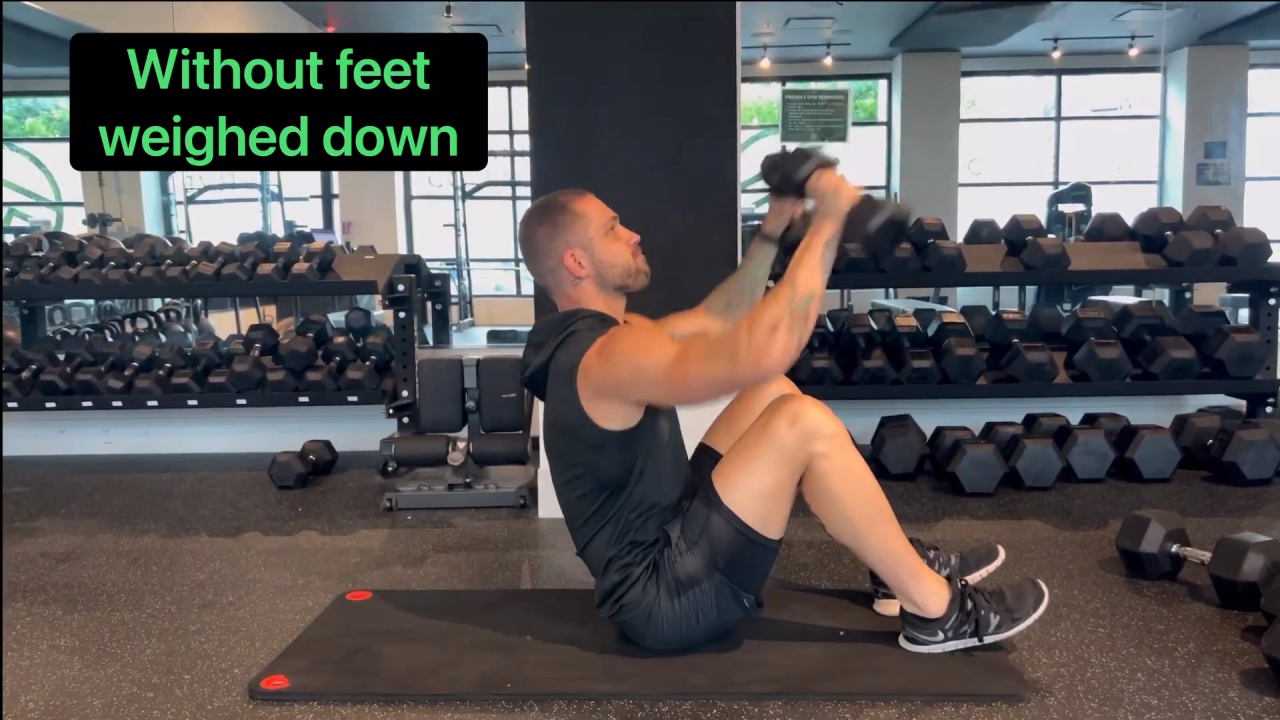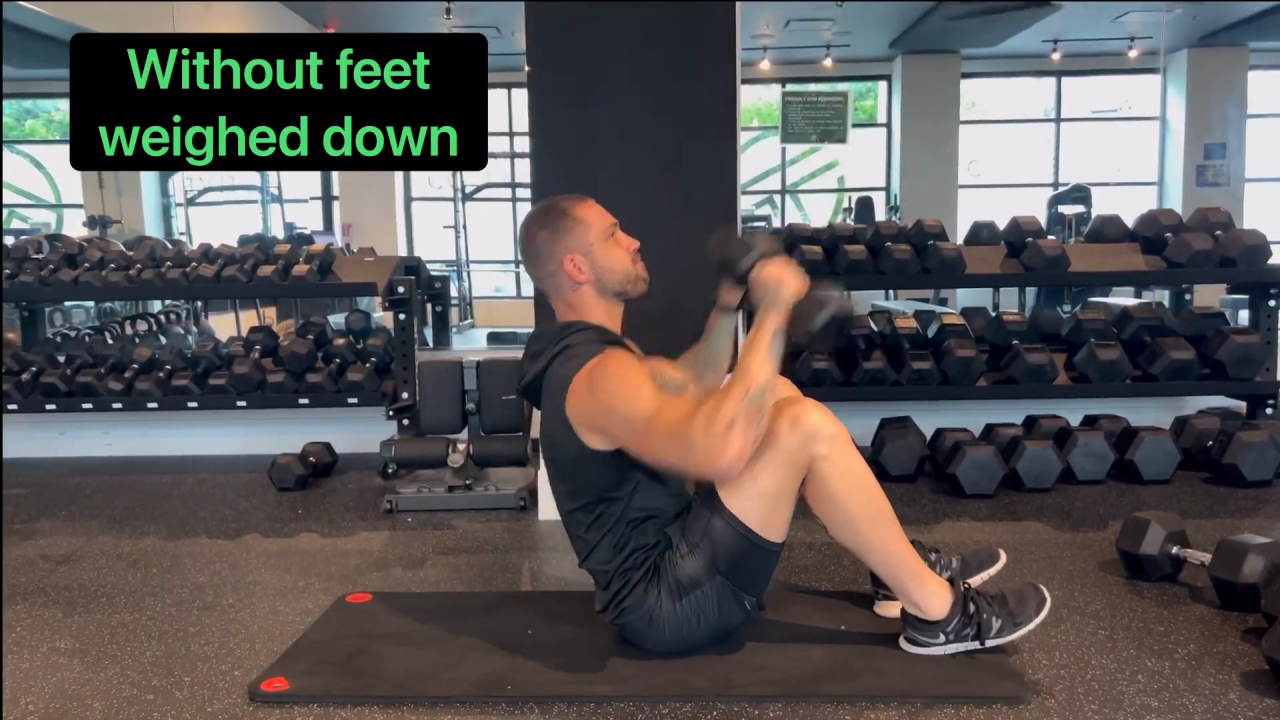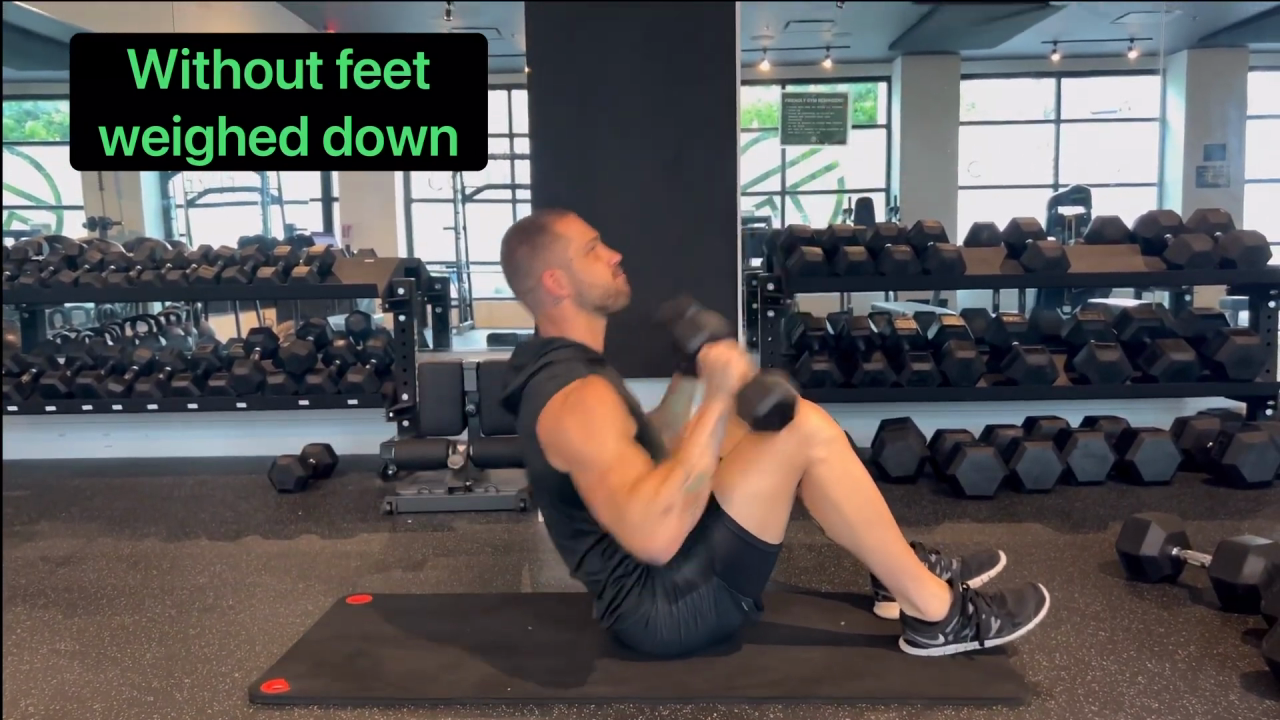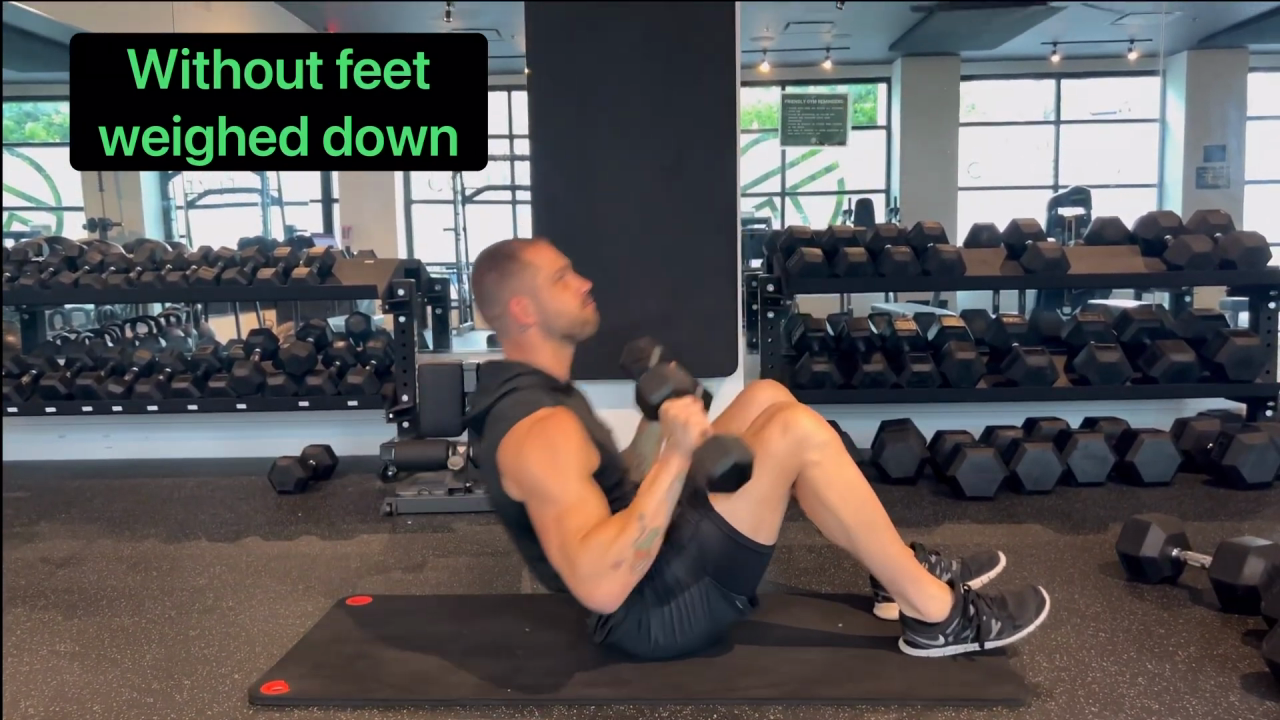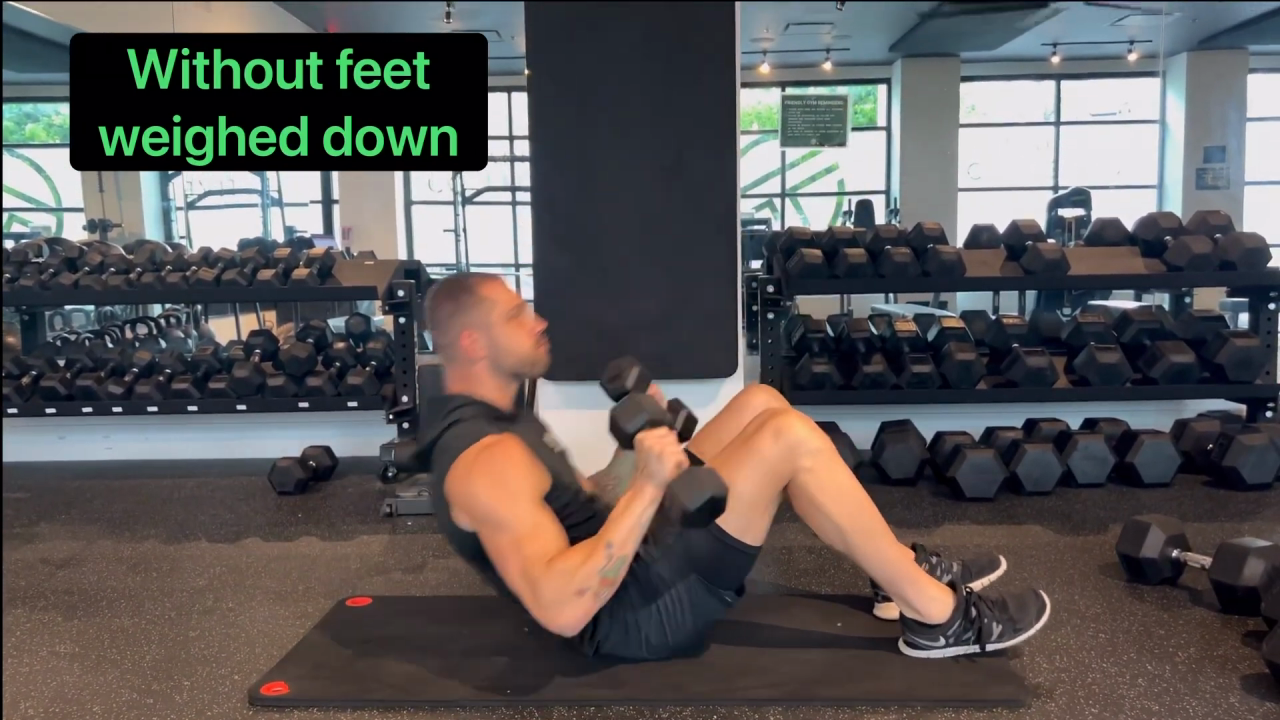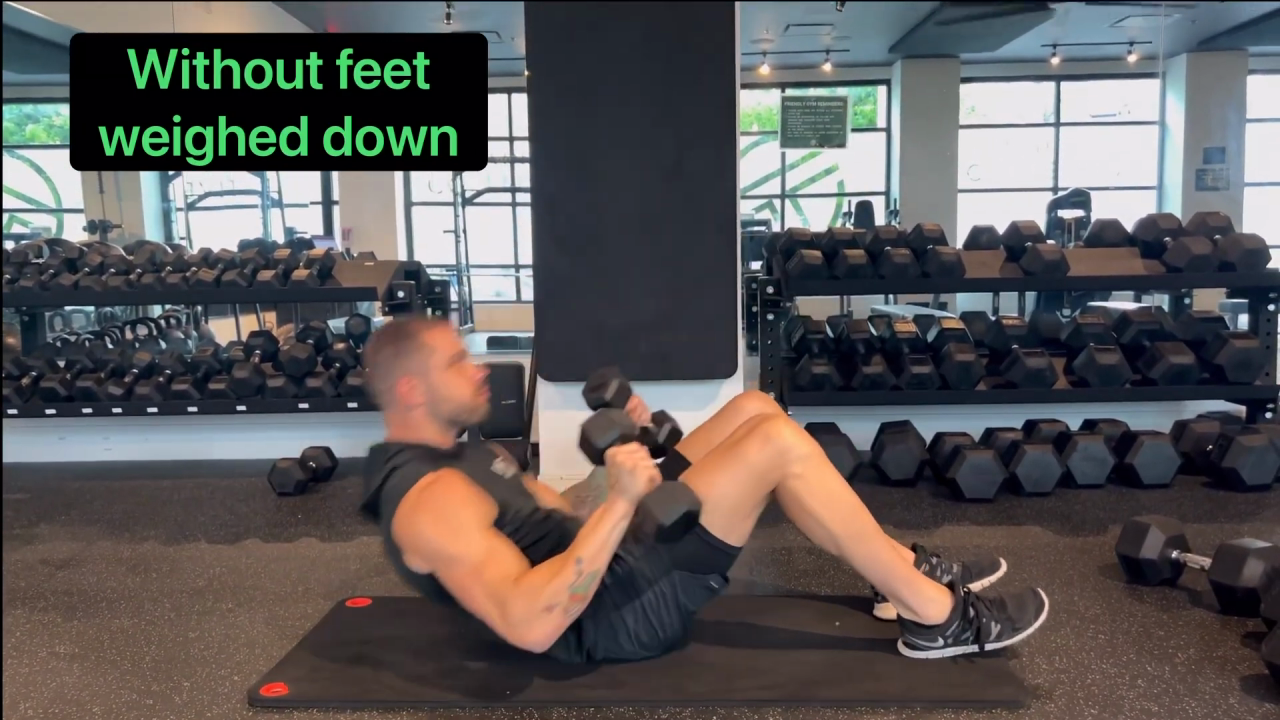
dt=0.1s
person 1, frame 1
left shoulder: (601, 334)
right shoulder: (611, 355)
left elbow: (718, 321)
right elbow: (763, 352)
left wrist: (772, 231)
right wrist: (828, 222)
left hip: (670, 547)
right hip: (664, 595)
left knee: (776, 397)
right knee: (805, 423)
left ankle: (901, 566)
right ankle: (935, 612)
person 1, frame 2
left shoulder: (587, 350)
right shoulder: (599, 374)
left elbow: (686, 397)
right elbow: (724, 450)
left wrist: (725, 308)
right wrist: (774, 310)
left hip: (676, 552)
right hip: (668, 600)
left knee: (782, 401)
right knee: (807, 426)
left ankle: (901, 570)
right ankle: (938, 614)
person 1, frame 3
left shoulder: (569, 368)
right shoulder: (575, 399)
left elbow: (654, 443)
right elbow: (655, 533)
left wrist: (692, 376)
right wrist: (719, 396)
left hip: (663, 570)
right hip: (662, 606)
right knee: (805, 430)
left ankle: (903, 570)
right ankle: (937, 614)
person 1, frame 4
left shoulder: (536, 398)
right shoulder: (538, 430)
right elbow: (602, 583)
left wrist: (659, 413)
right wrist: (678, 451)
left hip: (659, 565)
right hip: (657, 611)
left knee: (768, 398)
right knee: (797, 431)
left ankle: (899, 579)
right ankle: (935, 616)
person 1, frame 5
left shoulder: (491, 426)
right shoulder: (485, 459)
right elbow: (564, 608)
left wrist: (638, 438)
right wrist: (650, 483)
left hip: (632, 570)
right hip: (638, 612)
left knee: (760, 403)
right knee: (789, 438)
left ankle: (905, 574)
right ankle: (939, 617)
person 1, frame 6
left shoulder: (453, 458)
right shoulder: (430, 504)
right elbow: (535, 624)
left wrist: (616, 443)
right wrist: (626, 495)
left hip: (618, 562)
right hip: (625, 611)
left knee: (756, 411)
right knee: (775, 441)
left ankle: (906, 571)
right ankle: (935, 615)
